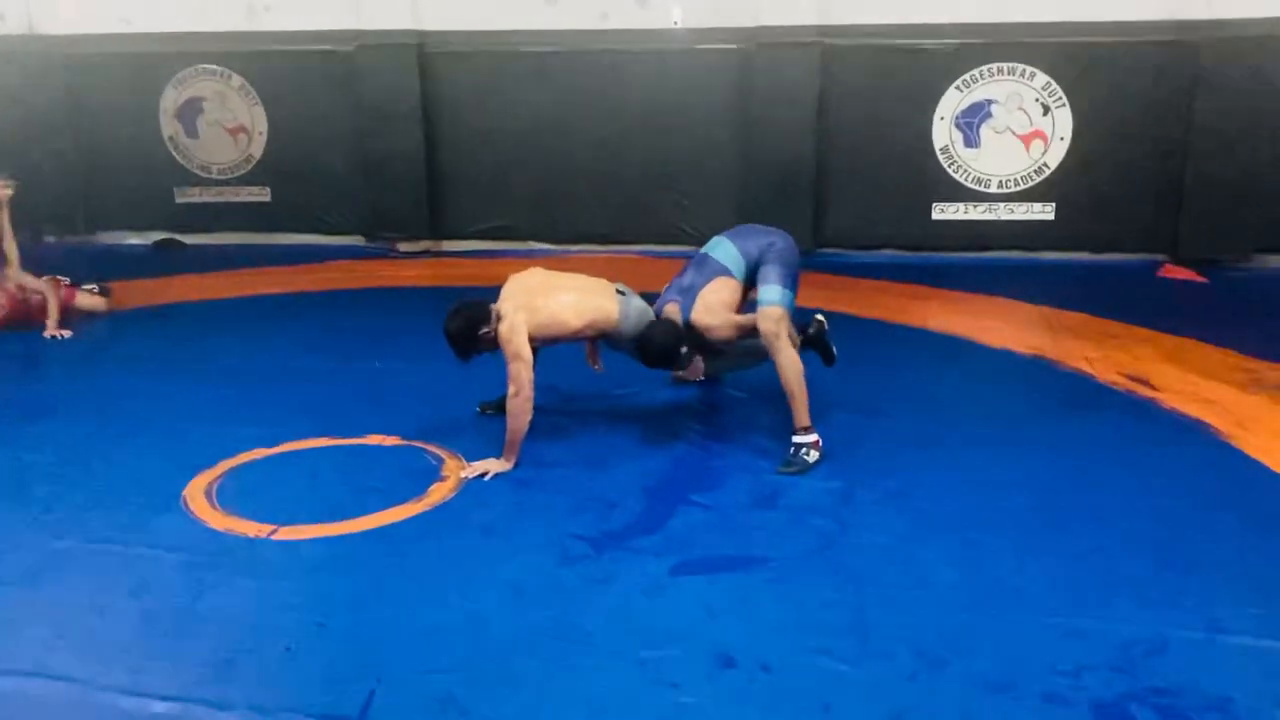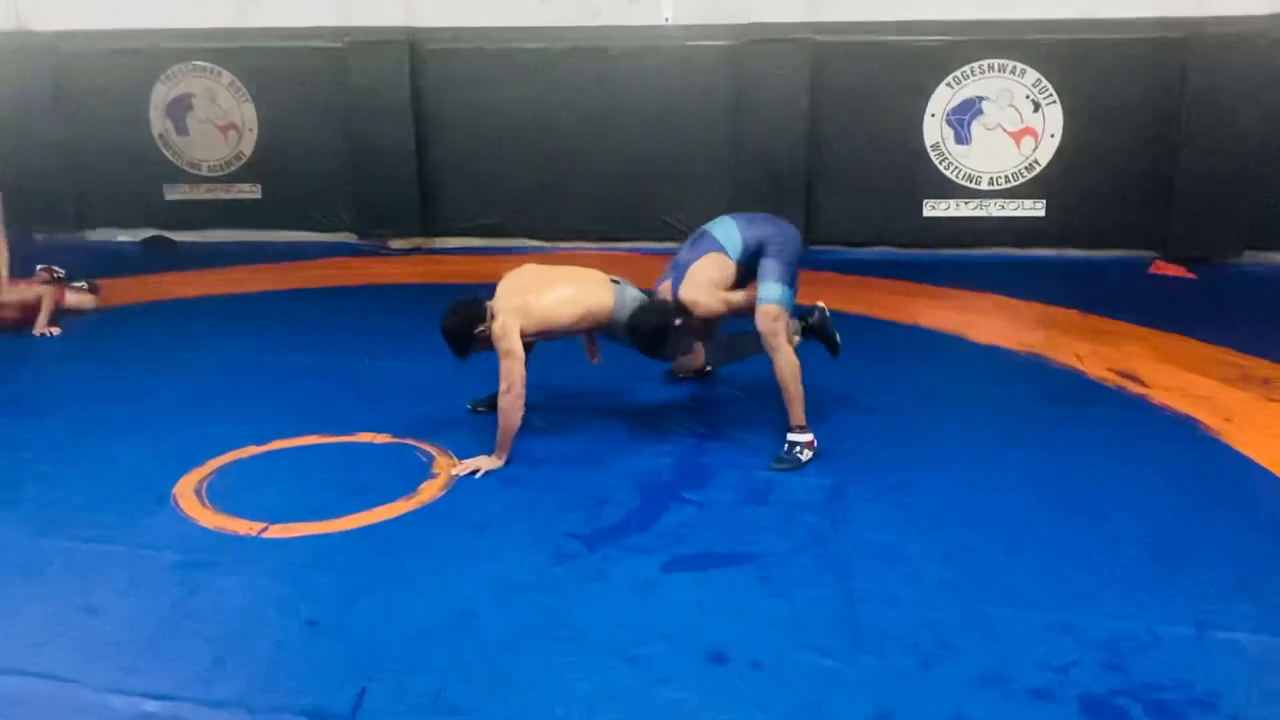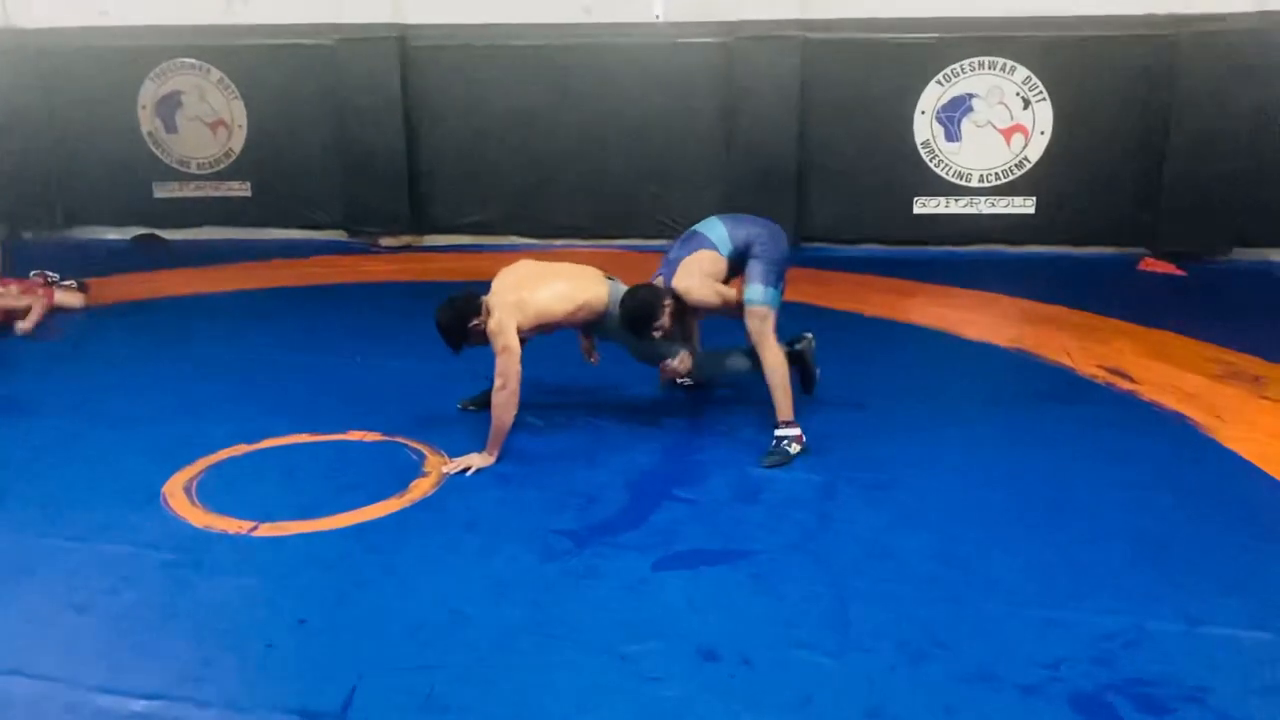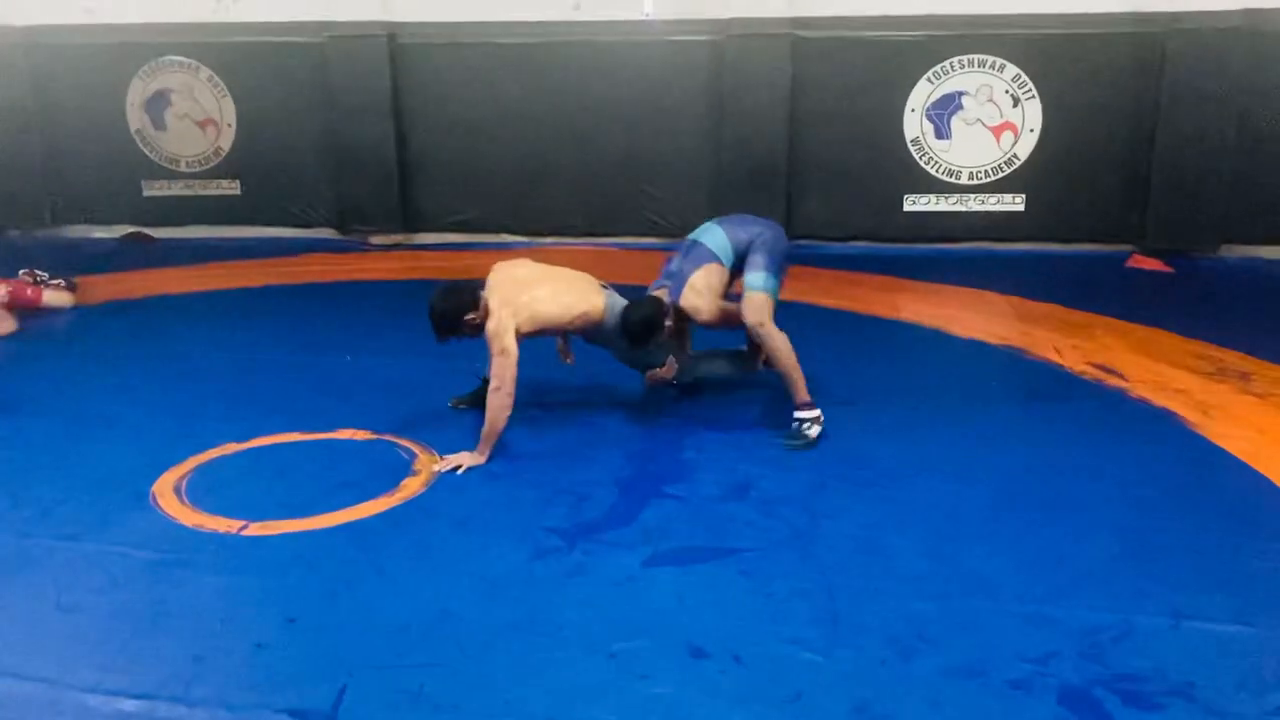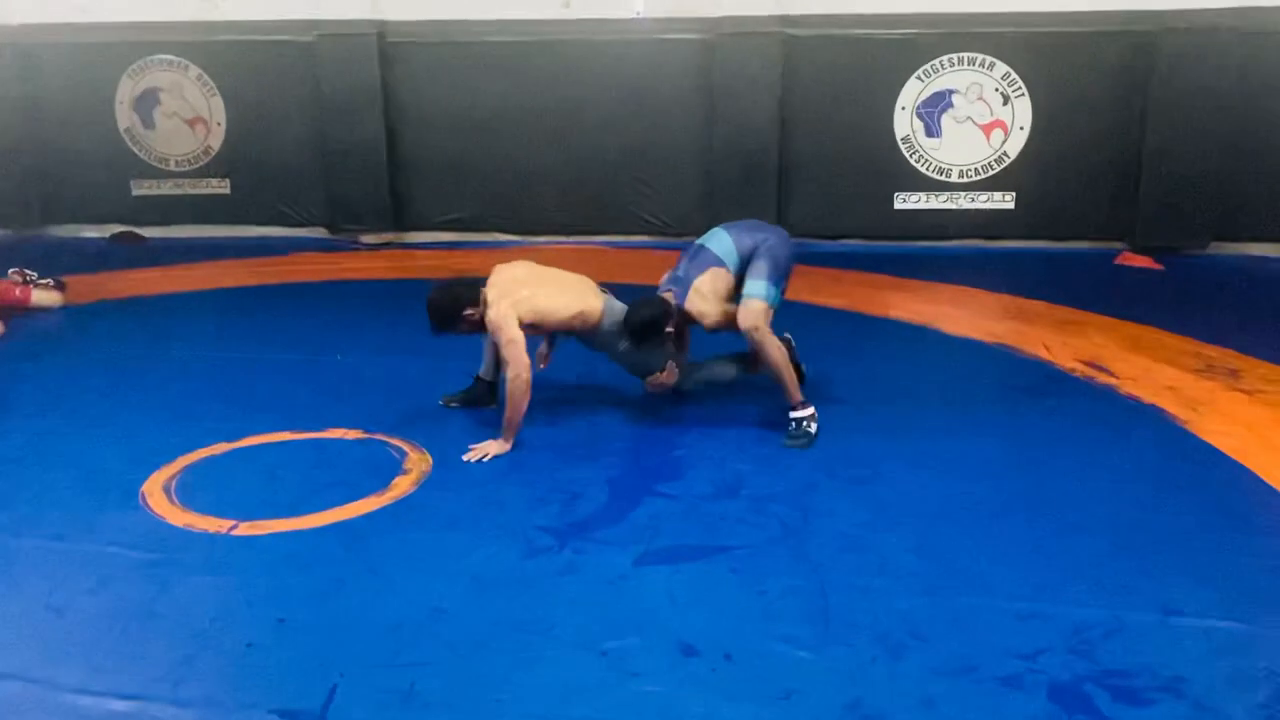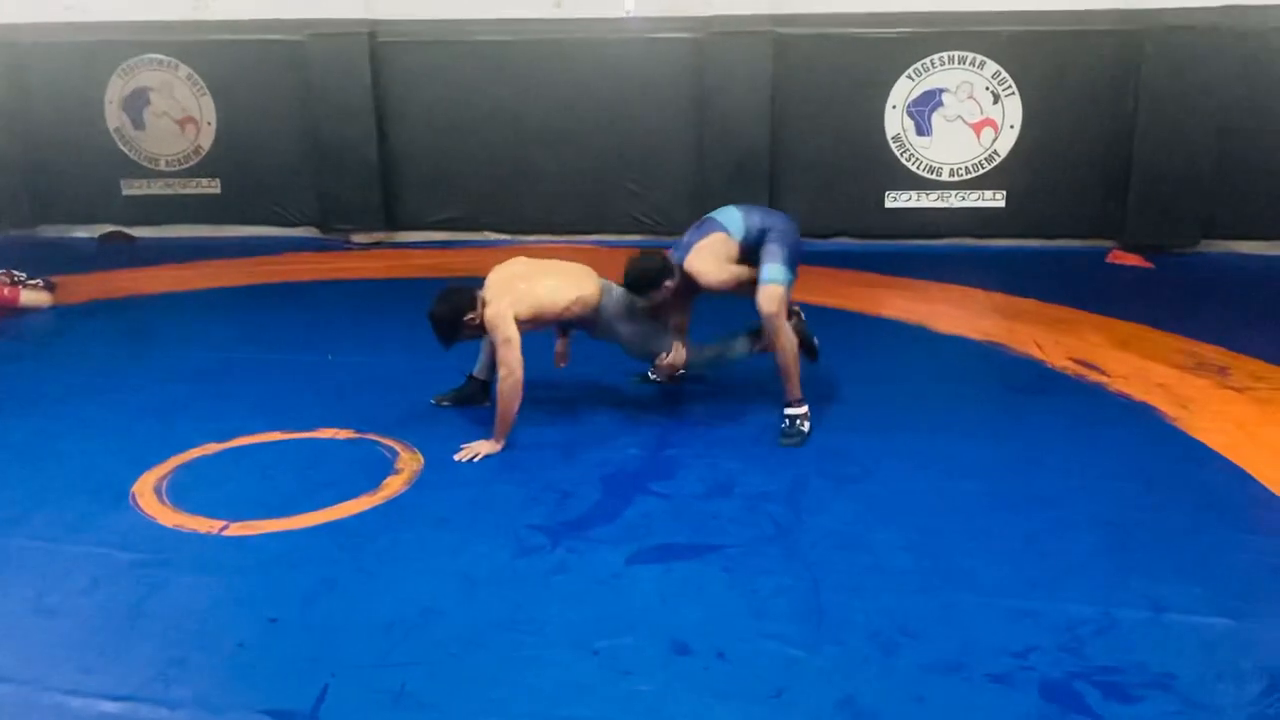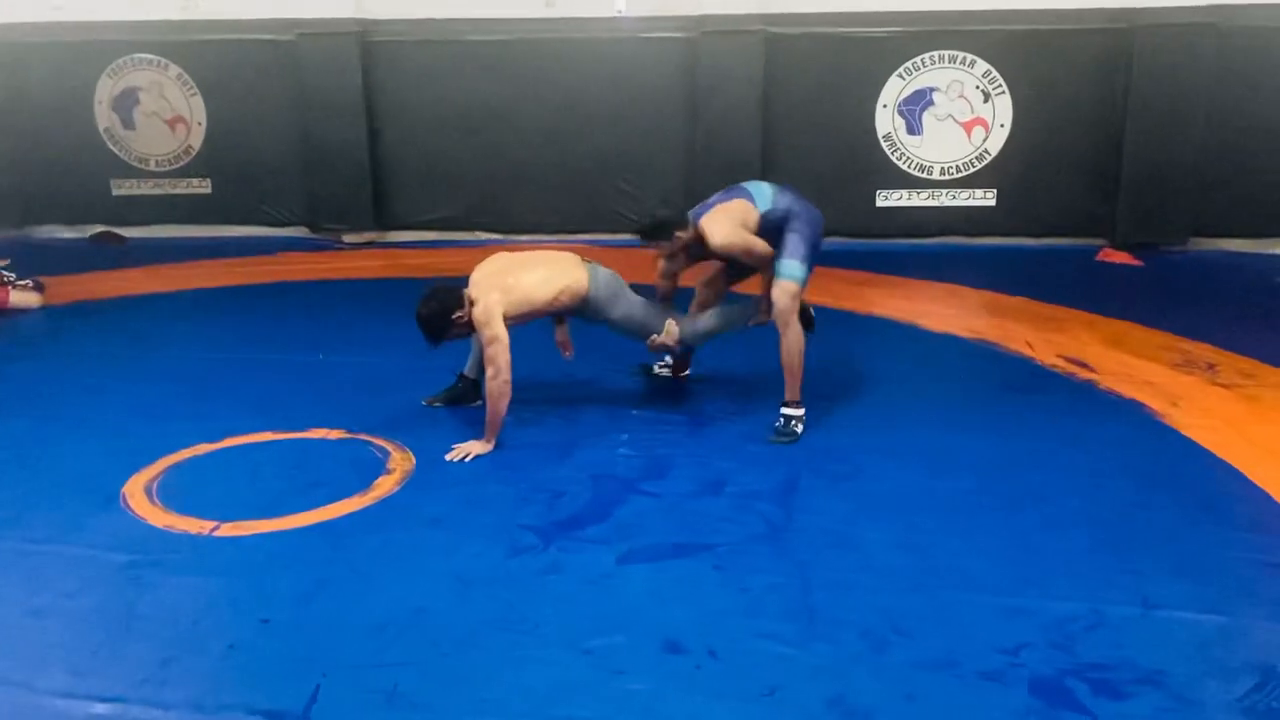
dt=0.2s
person 1, frame 1
left shoulder: (509, 328)
right shoulder: (516, 284)
left elbow: (521, 396)
left wrist: (507, 460)
left hip: (625, 322)
right hip: (617, 295)
person 1, frame 2
left shoulder: (503, 325)
right shoulder: (510, 282)
left elbow: (513, 393)
left wrist: (498, 457)
right wrist: (588, 334)
left hip: (622, 313)
right hip: (612, 286)
left ankle: (800, 329)
person 1, frame 3
left shoulder: (499, 321)
right shoulder: (507, 277)
left elbow: (507, 389)
left wrist: (490, 454)
right wrist: (586, 333)
left hip: (614, 312)
right hip: (605, 286)
left knee: (691, 366)
person 1, frame 4
left shoulder: (501, 322)
right shoulder: (501, 273)
left elbow: (502, 391)
left wrist: (481, 453)
left hip: (609, 318)
right hip: (599, 290)
person 1, frame 5
left shoulder: (498, 313)
right shoulder: (501, 274)
left elbow: (520, 377)
left wrist: (505, 439)
right wrist: (547, 341)
left hip: (606, 326)
right hip: (592, 296)
left knee: (681, 379)
right ankle: (483, 388)
person 1, frame 6
left shoulder: (496, 313)
right shoulder: (498, 276)
left elbow: (510, 377)
left wrist: (499, 440)
right wrist: (562, 336)
left hip: (605, 311)
right hip: (592, 284)
left knee: (684, 362)
left ankle: (767, 339)
right ankle: (477, 387)
person 1, frame 7
left shoulder: (483, 312)
right shoulder: (482, 272)
left elbow: (500, 378)
left wrist: (487, 441)
right wrist: (560, 324)
left hip: (595, 295)
right hip: (578, 268)
left knee: (687, 332)
right ankle: (468, 386)
person 2, frame 1
left shoulder: (710, 323)
right shoulder: (663, 312)
left elbow: (762, 323)
left hip: (773, 248)
right hip: (741, 243)
left knee: (772, 331)
left ankle: (806, 436)
person 2, frame 2
left shoulder: (700, 302)
right shoulder: (662, 299)
left elbow: (752, 300)
right wrist: (698, 351)
left hip: (775, 237)
right hip: (741, 231)
left knee: (770, 330)
left ankle: (801, 434)
person 2, frame 3
left shoulder: (694, 294)
right shoulder: (654, 294)
left elbow: (743, 302)
left hip: (762, 238)
right hip: (729, 234)
left knee: (760, 329)
left ankle: (788, 431)
person 2, frame 4
left shoulder: (701, 310)
right shoulder: (654, 299)
left elbow: (746, 315)
left hip: (761, 236)
right hip: (727, 232)
left knee: (757, 320)
left ankle: (807, 410)
person 2, frame 5
left shoulder: (708, 314)
right shoulder: (661, 300)
left elbow: (748, 322)
left hip: (768, 243)
right hip: (734, 237)
left knee: (752, 324)
left ankle: (802, 409)
person 2, frame 6
left shoulder: (708, 275)
right shoulder: (668, 267)
left elbow: (757, 278)
right elbow: (671, 315)
left hip: (773, 231)
right hip: (739, 223)
left knee: (771, 311)
right knee: (678, 308)
left ankle: (797, 407)
right ankle: (677, 366)
person 2, frame 7
left shoulder: (719, 238)
right shoulder: (679, 245)
left elbow: (769, 258)
right elbow: (665, 285)
left wrist: (766, 303)
left hip: (796, 216)
right hip: (762, 226)
left knee: (784, 307)
right knee: (708, 291)
left ankle: (793, 407)
right ankle: (682, 360)
